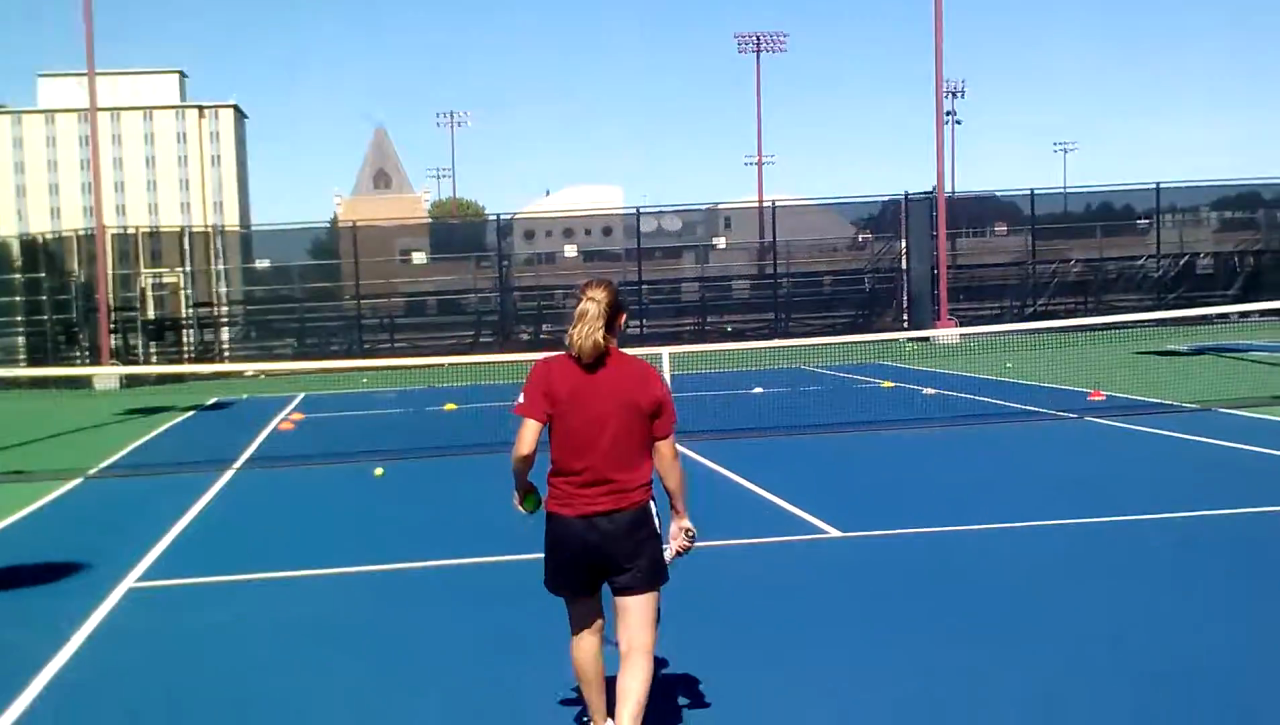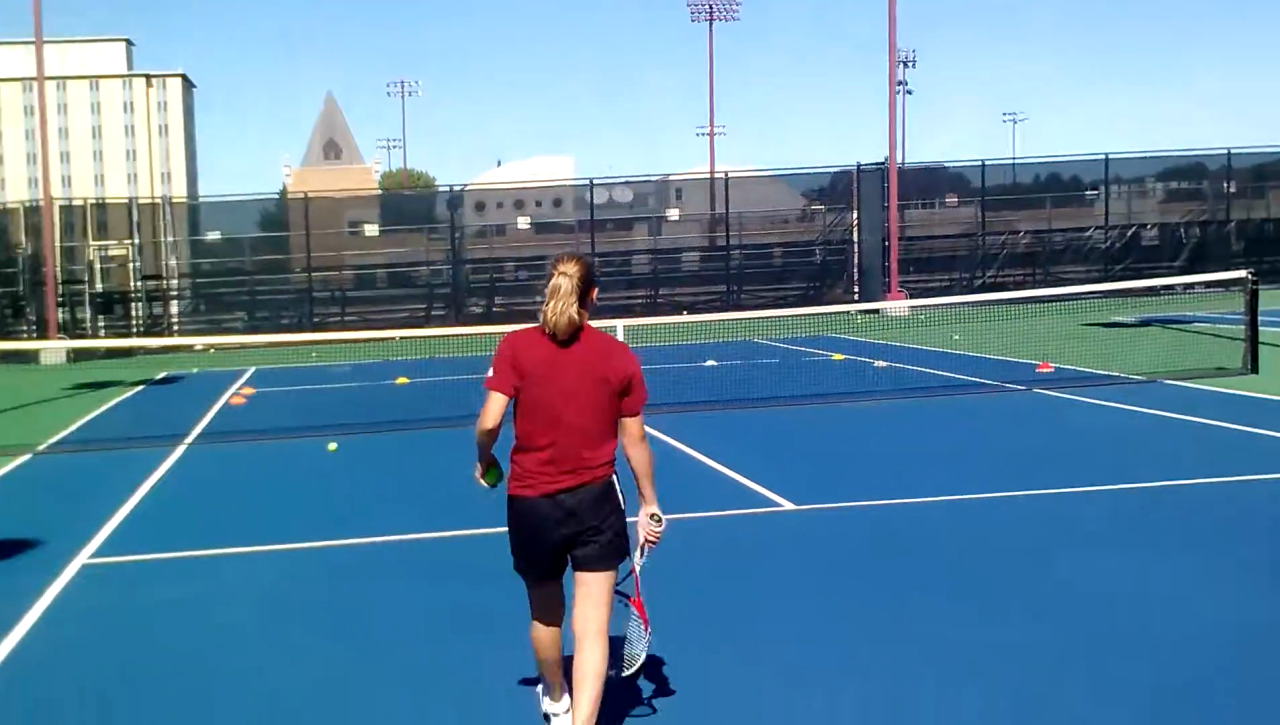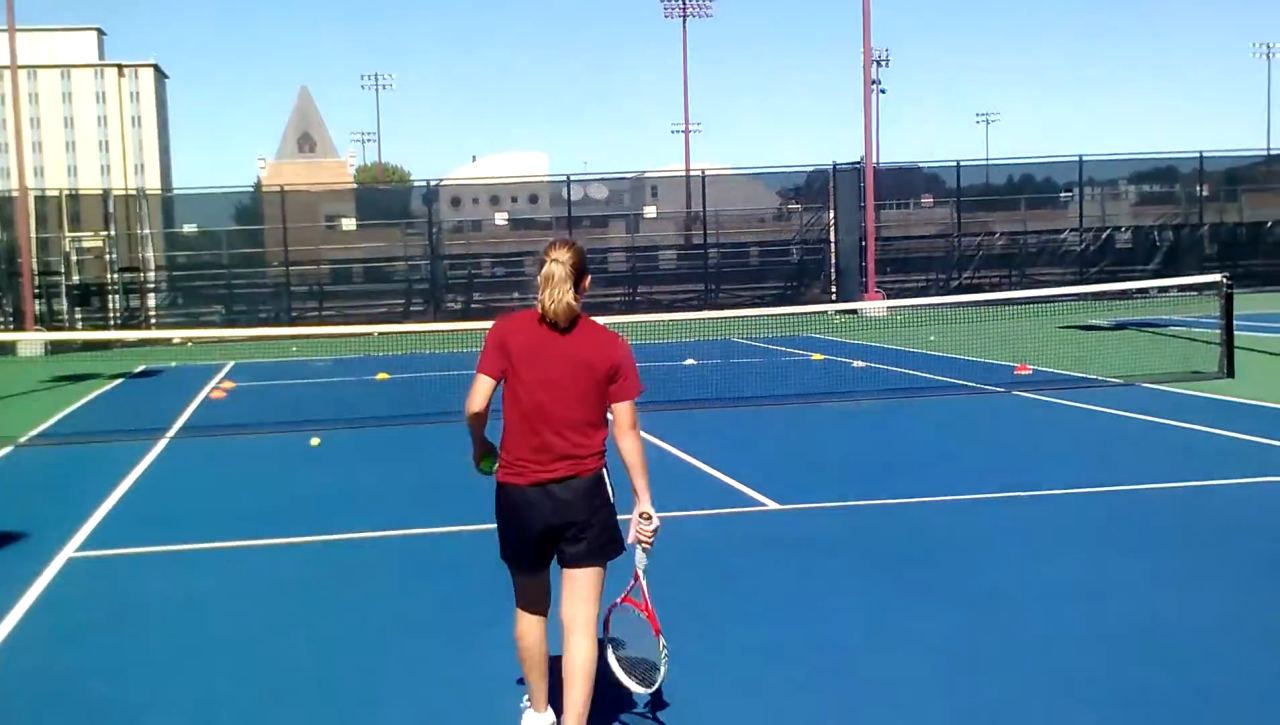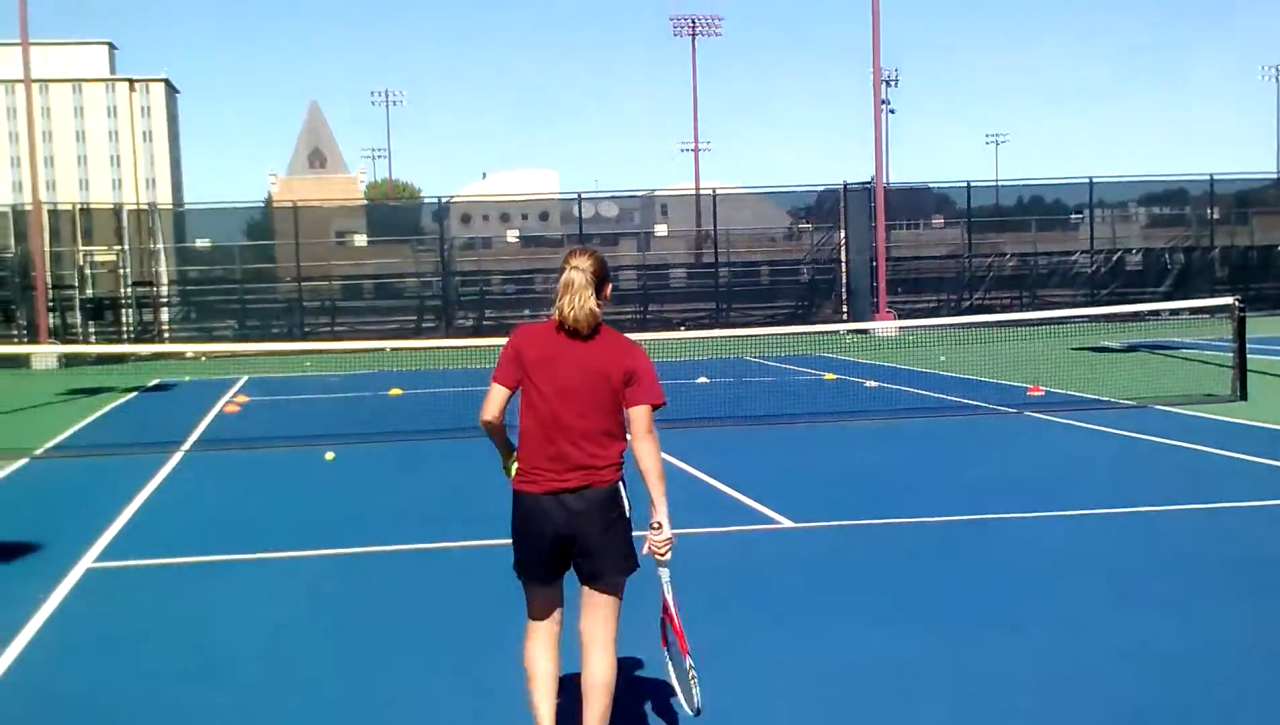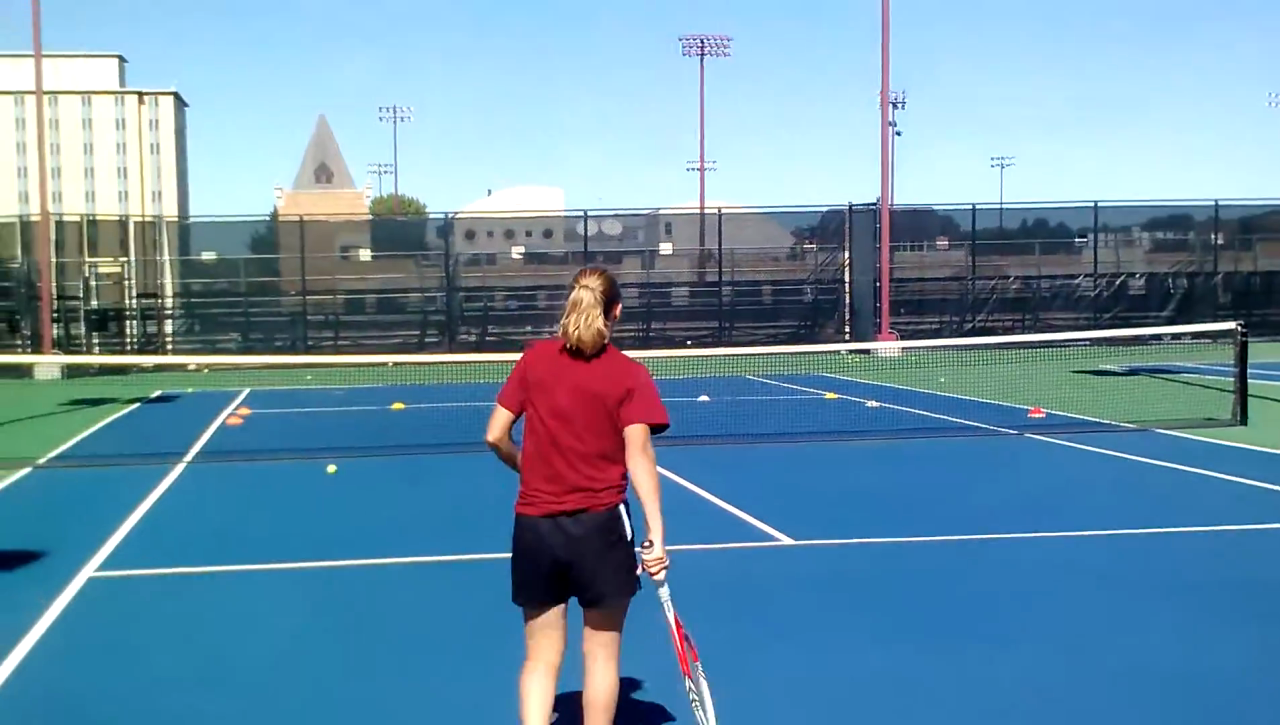
dt=0.1s
person 1, frame 1
left shoulder: (546, 373)
right shoulder: (649, 379)
left elbow: (524, 450)
right elbow: (667, 460)
left wrist: (521, 484)
right wrist: (681, 516)
left hip: (567, 523)
right hip: (631, 522)
left knee: (584, 630)
right knee: (637, 649)
person 1, frame 2
left shoulder: (516, 346)
right shoulder: (620, 357)
left elbow: (488, 422)
right elbow: (634, 439)
left wrist: (484, 458)
right wrist: (649, 502)
left hip: (530, 502)
right hip: (595, 501)
left knee: (544, 612)
right knee: (592, 630)
person 1, frame 3
left shoulder: (506, 331)
right shoulder: (611, 345)
left elbow: (475, 406)
right elbow: (625, 429)
left wrist: (480, 444)
right wrist: (643, 500)
left hip: (518, 491)
right hip: (584, 493)
left knee: (529, 608)
right knee: (579, 624)
person 1, frame 4
left shoulder: (525, 338)
right shoulder: (629, 354)
left elbow: (490, 415)
right elbow: (643, 436)
left wrist: (509, 453)
right wrist: (661, 513)
left hip: (534, 503)
right hip: (599, 503)
left knee: (541, 626)
right knee: (599, 637)
person 1, frame 5
left shoulder: (532, 360)
right shoulder: (630, 375)
left elbow: (495, 435)
right elbow: (638, 454)
right wrist: (656, 532)
left hip: (535, 525)
right hip: (600, 525)
left knee: (541, 658)
right knee: (602, 655)
